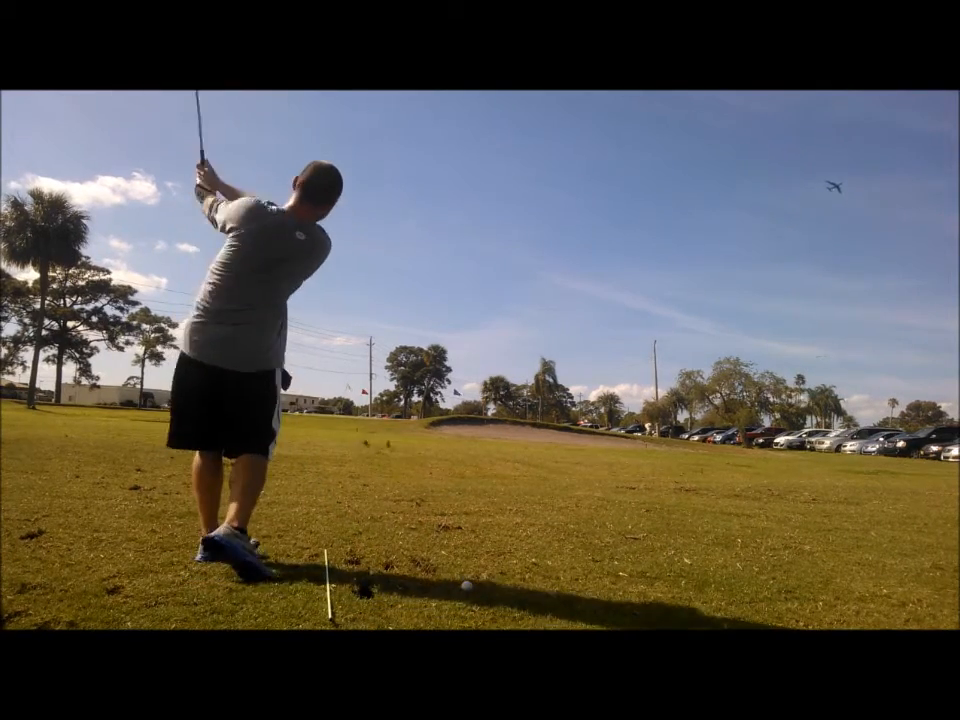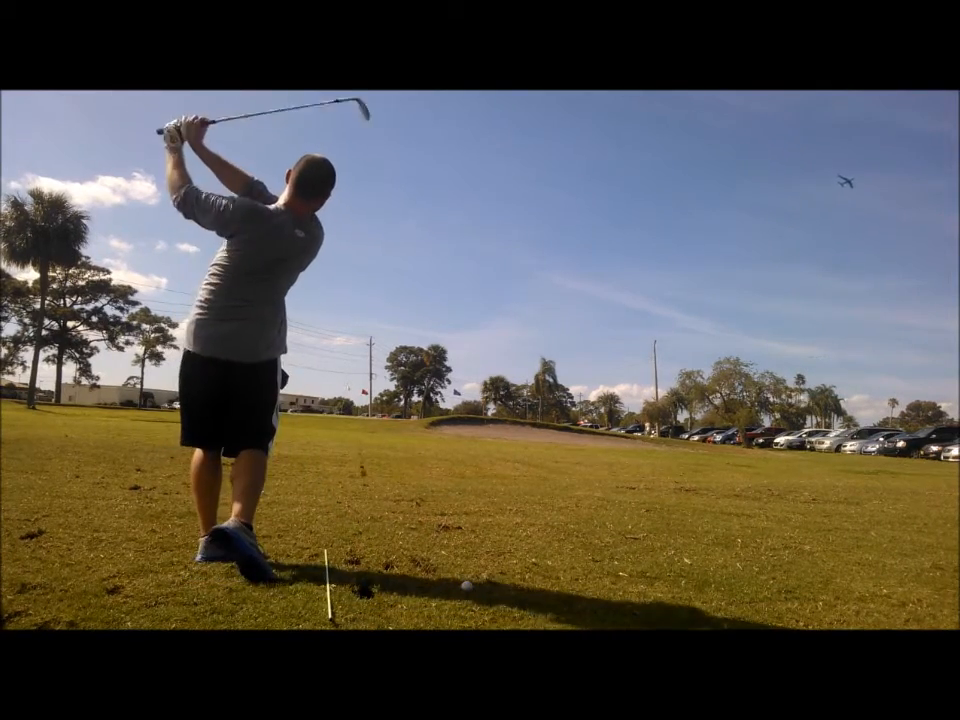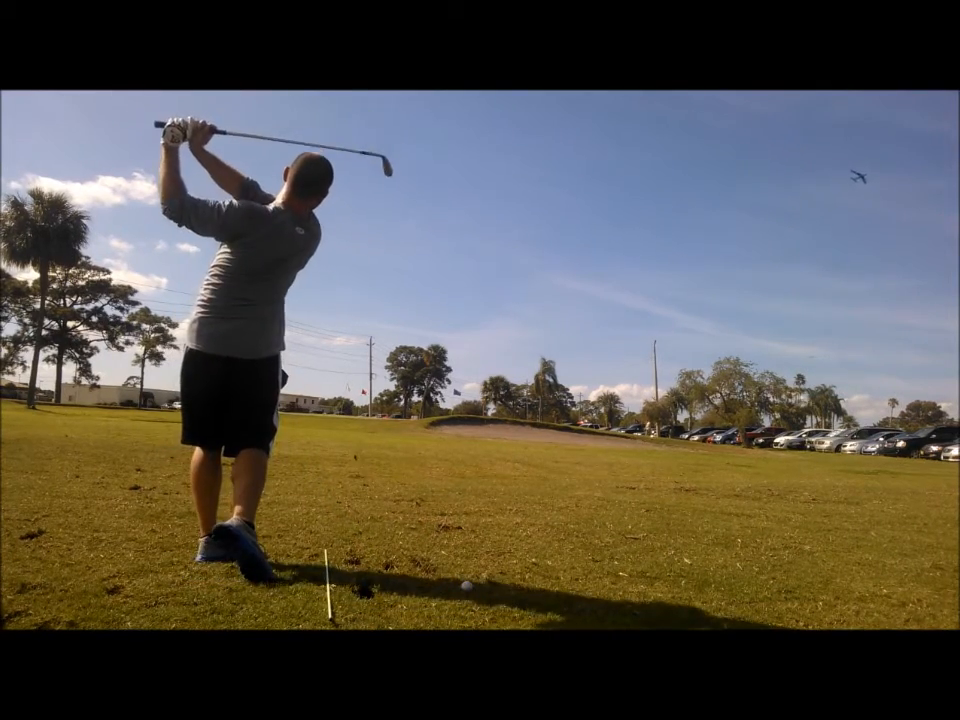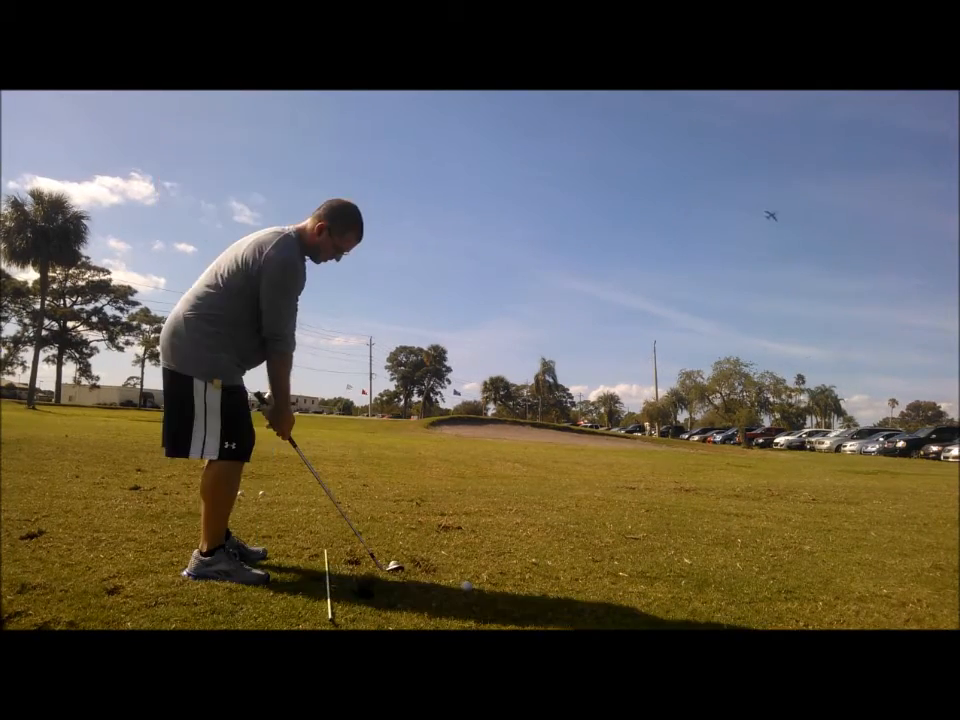
dt=0.3s
person 1, frame 1
left shoulder: (249, 216)
right shoulder: (319, 245)
left elbow: (216, 210)
left wrist: (210, 188)
right wrist: (219, 184)
left hip: (202, 346)
right hip: (257, 358)
left knee: (207, 447)
right knee: (252, 449)
left ankle: (209, 536)
right ankle: (233, 531)
person 1, frame 2
left shoulder: (250, 217)
right shoulder: (312, 236)
left elbow: (183, 196)
right elbow: (255, 189)
left wrist: (175, 147)
right wrist: (199, 147)
left hip: (204, 344)
right hip: (257, 354)
left knee: (207, 445)
right knee: (252, 445)
left ankle: (210, 537)
right ankle: (239, 524)
person 1, frame 3
left shoulder: (251, 220)
right shoulder: (309, 233)
left elbow: (175, 206)
right elbow: (247, 188)
left wrist: (172, 146)
right wrist: (199, 149)
left hip: (206, 344)
right hip: (257, 352)
left knee: (206, 444)
right knee: (252, 444)
left ankle: (210, 538)
right ankle: (241, 523)
person 1, frame 4
left shoulder: (279, 242)
right shoulder: (285, 257)
right elbow: (278, 337)
right wrist: (281, 401)
left hip: (207, 354)
right hip: (200, 353)
left knee: (231, 449)
right knee: (227, 451)
left ankle: (217, 540)
right ankle: (209, 554)
